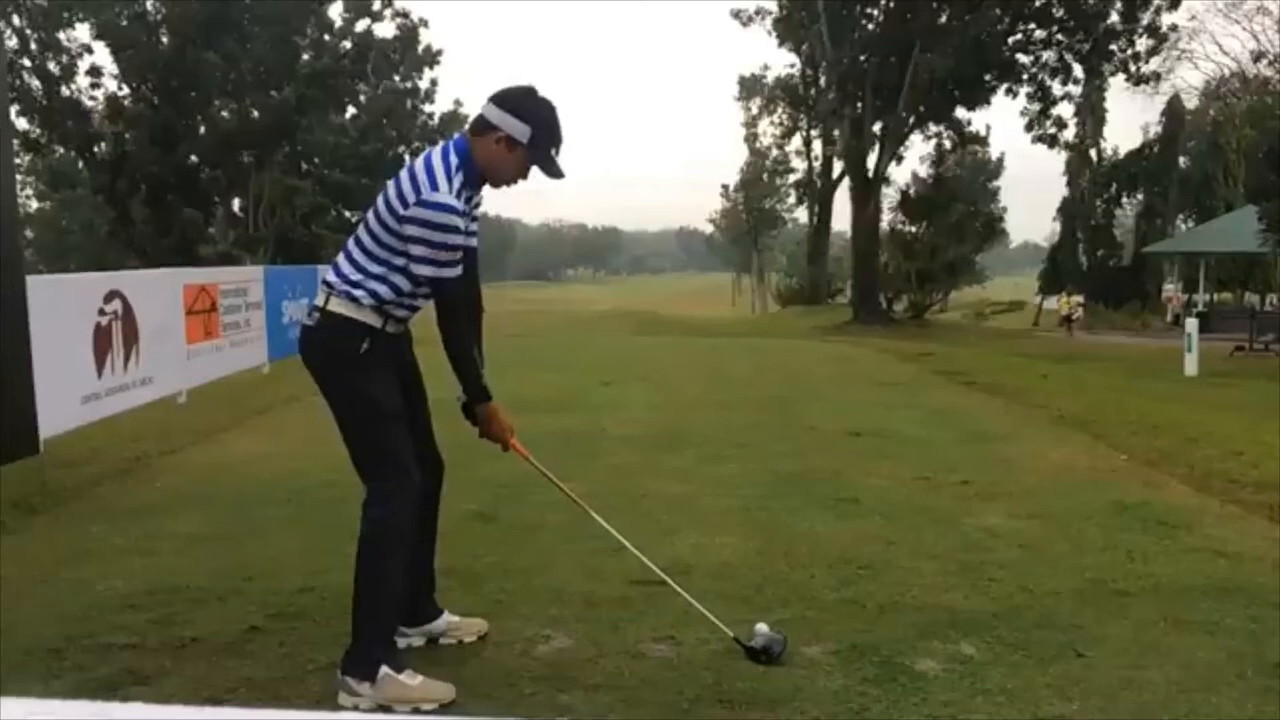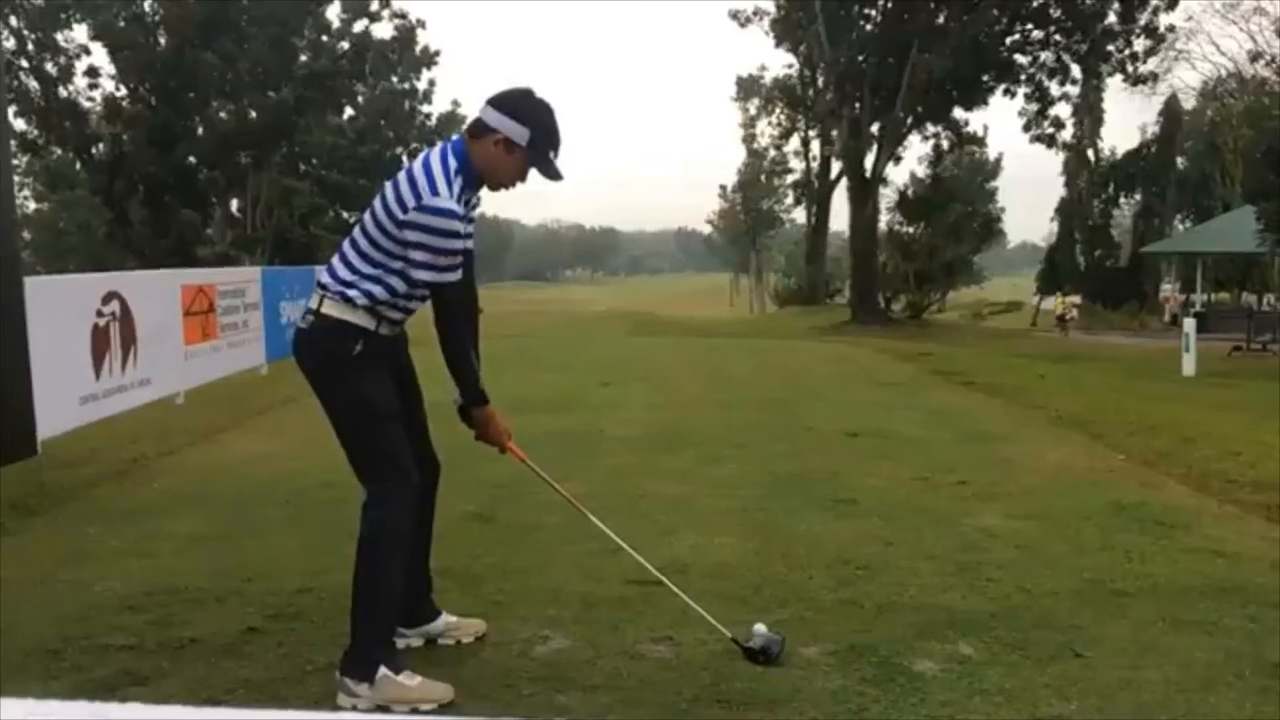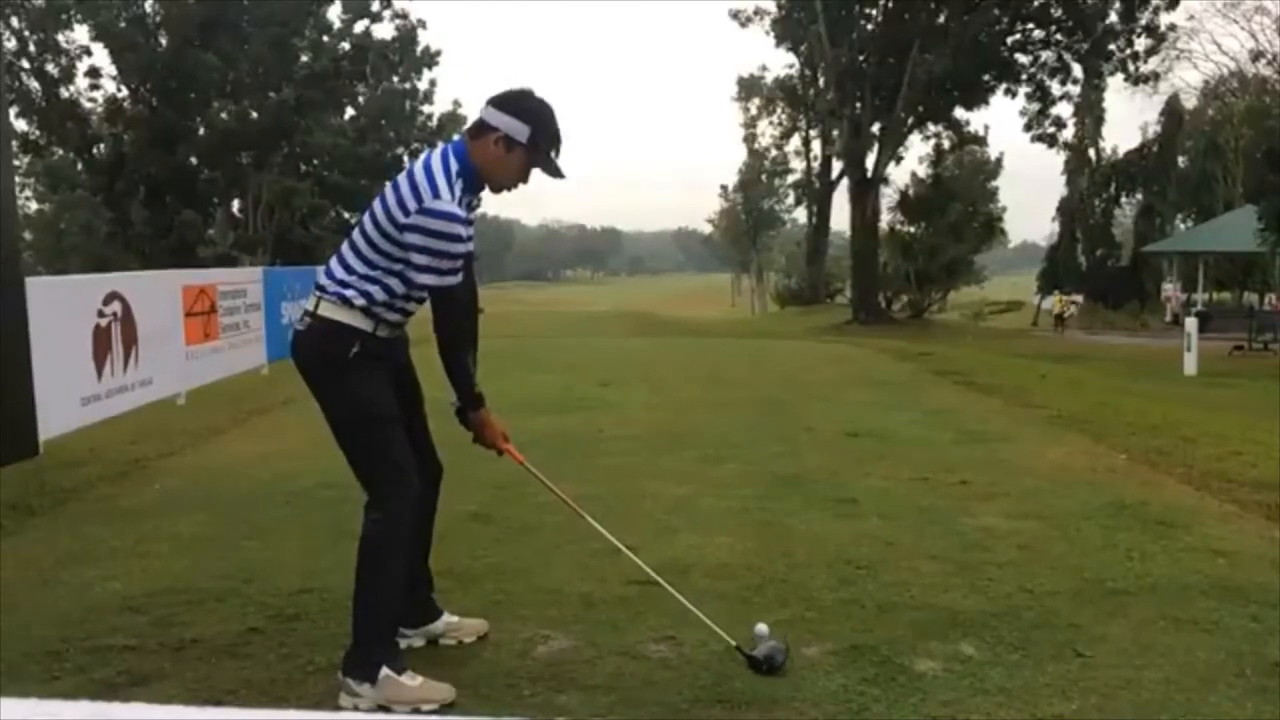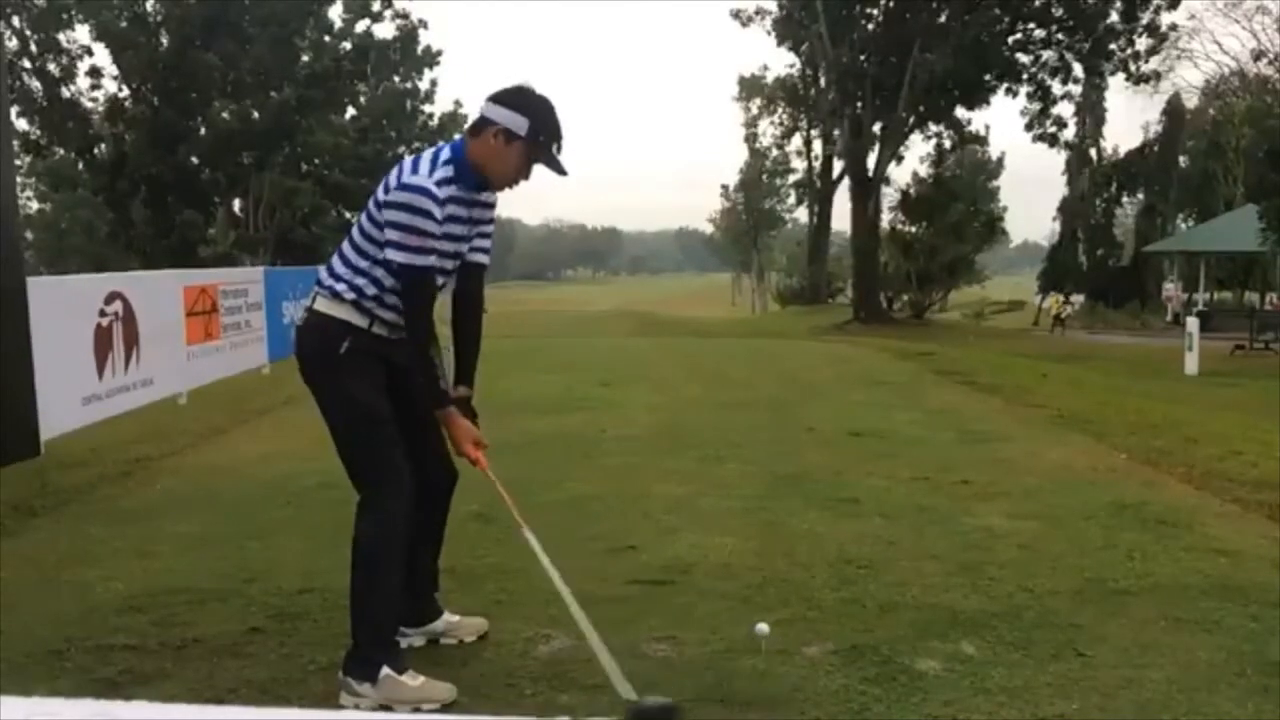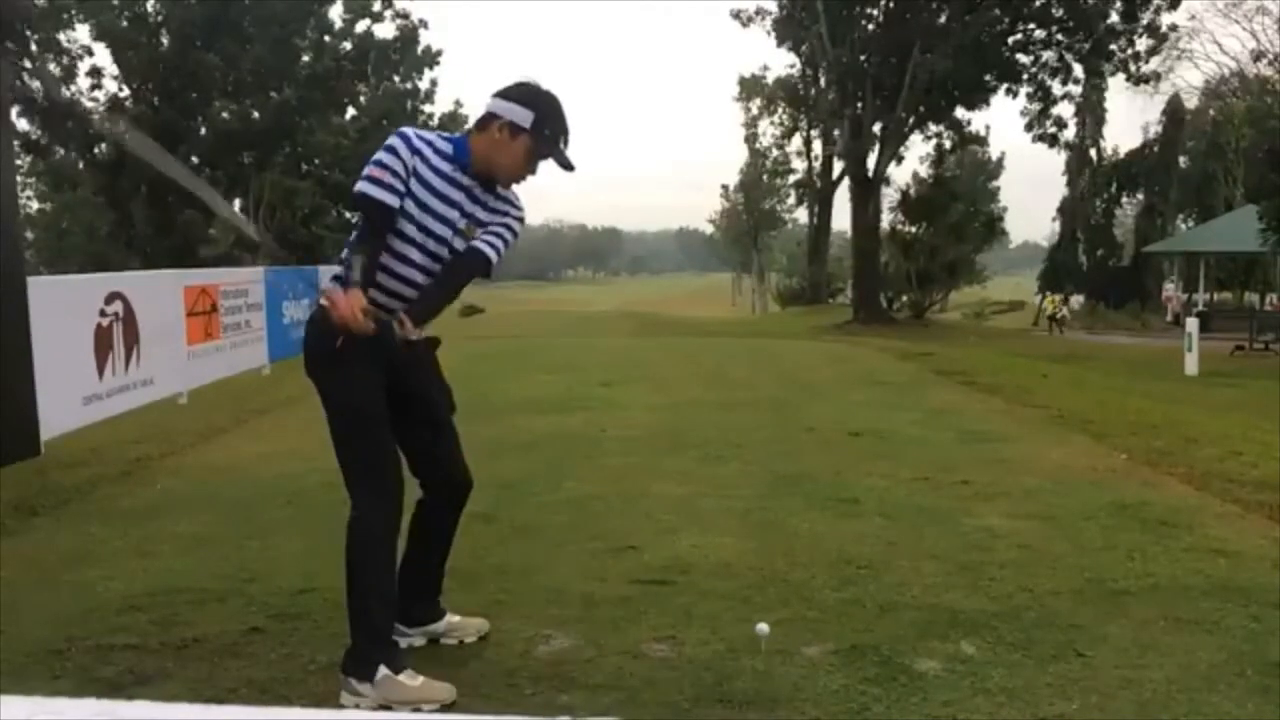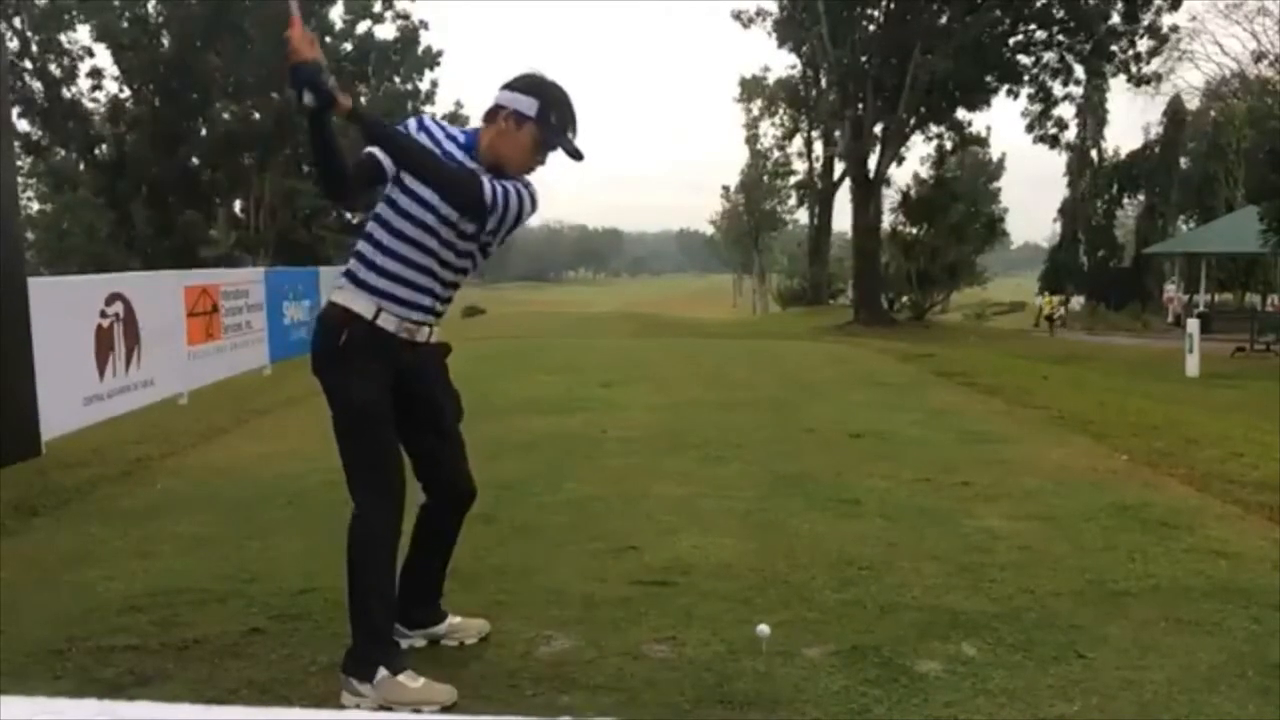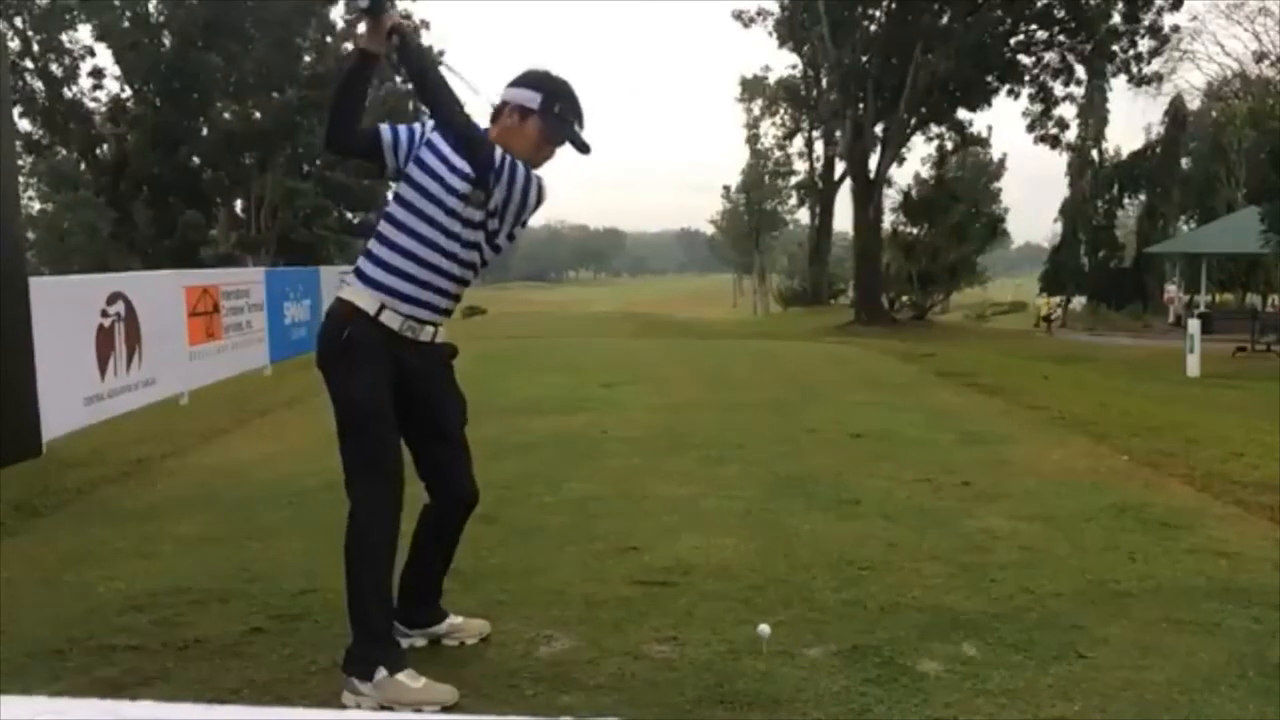
dt=0.7s
person 1, frame 1
left shoulder: (457, 173)
right shoulder: (439, 197)
left elbow: (466, 292)
right elbow: (450, 309)
left wrist: (476, 389)
right wrist: (480, 399)
left hip: (379, 334)
right hip: (347, 338)
left knee: (425, 470)
right knee: (395, 486)
left ankle: (415, 612)
right ankle: (366, 668)
person 1, frame 2
left shoulder: (453, 173)
right shoulder: (438, 201)
left elbow: (464, 297)
right elbow: (448, 313)
left wrist: (473, 394)
right wrist: (478, 404)
left hip: (375, 337)
right hip: (341, 342)
left knee: (421, 472)
right knee: (393, 488)
left ankle: (413, 613)
right ankle: (366, 669)
person 1, frame 3
left shoulder: (454, 173)
right shoulder: (439, 204)
left elbow: (465, 298)
right elbow: (448, 317)
left wrist: (470, 393)
right wrist: (473, 406)
left hip: (374, 338)
right hip: (339, 343)
left knee: (423, 474)
right knee: (396, 491)
left ankle: (414, 612)
right ankle: (367, 670)
person 1, frame 4
left shoulder: (480, 196)
right shoulder: (420, 189)
left elbow: (468, 298)
right elbow: (417, 308)
left wrist: (463, 397)
right wrist: (444, 409)
left hip: (390, 343)
right hip: (341, 340)
left knee: (434, 475)
right knee: (388, 491)
left ankle: (415, 611)
right ankle: (369, 670)
person 1, frame 5
left shoulder: (505, 212)
right shoulder: (410, 149)
left elbow: (455, 279)
right elbow: (369, 235)
left wrist: (398, 321)
right wrist: (354, 292)
left hip: (405, 342)
right hip: (346, 337)
left knee: (449, 480)
right knee: (379, 491)
left ankle: (415, 612)
right ankle: (368, 667)
person 1, frame 6
left shoulder: (519, 199)
right shoulder: (425, 132)
left elbow: (442, 182)
right elbow: (340, 187)
left wrist: (353, 111)
right wrist: (319, 107)
left hip: (416, 348)
right hip: (354, 335)
left knee: (452, 488)
right knee: (381, 494)
left ankle: (416, 615)
right ankle: (369, 669)
person 1, frame 7
left shoulder: (526, 187)
right shoulder: (428, 139)
left elbow: (458, 126)
right elbow: (341, 139)
left wrist: (402, 41)
right wrist: (369, 50)
left hip: (421, 348)
right hip: (360, 332)
left knee: (455, 489)
right knee: (378, 492)
left ankle: (417, 613)
right ankle: (371, 667)
